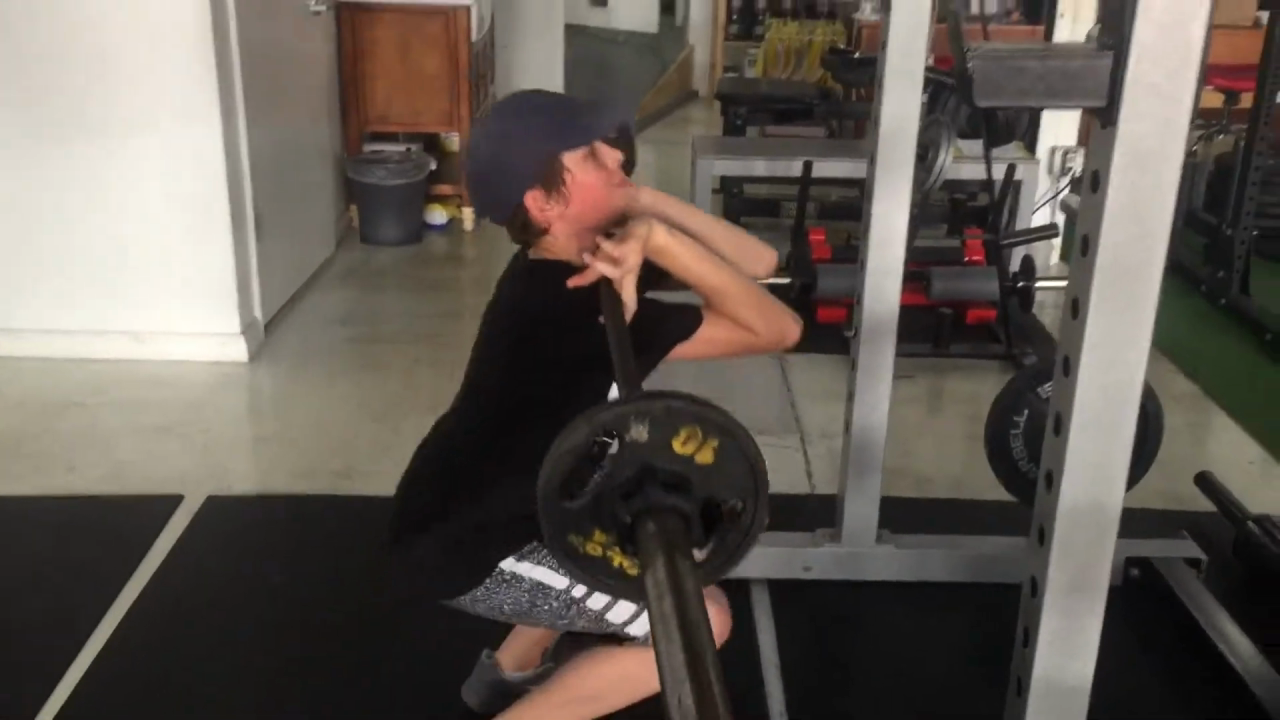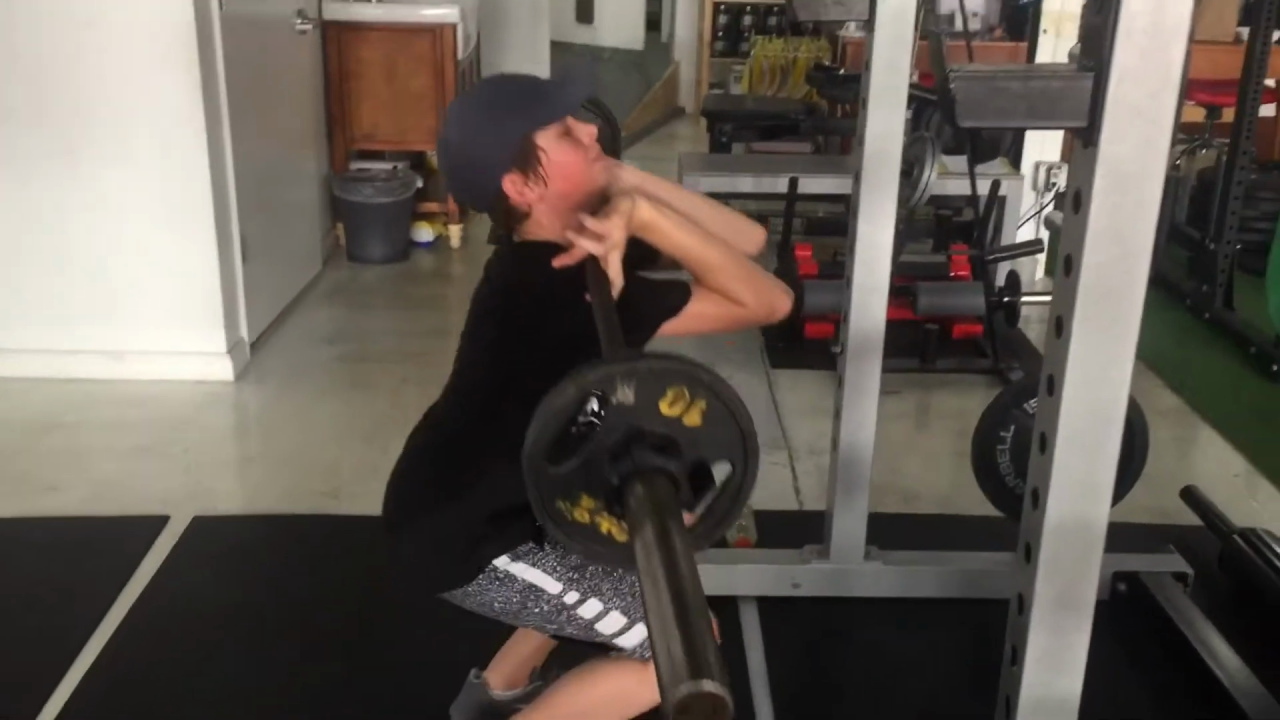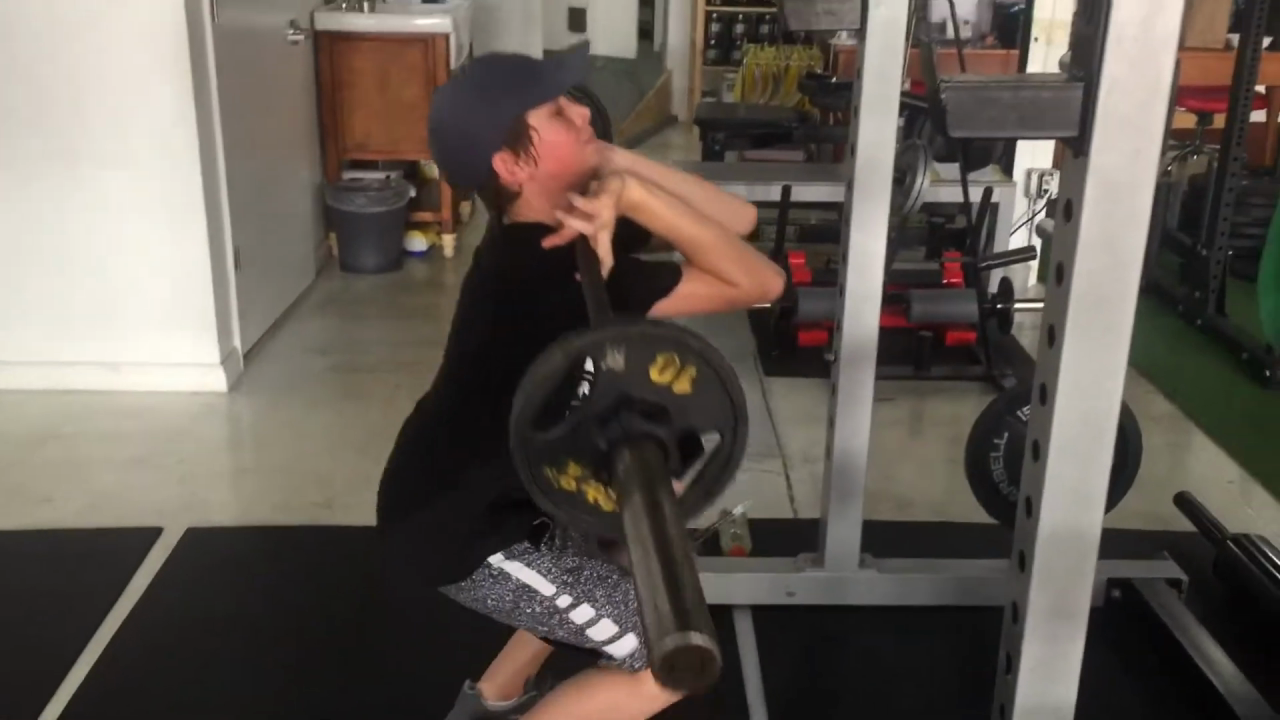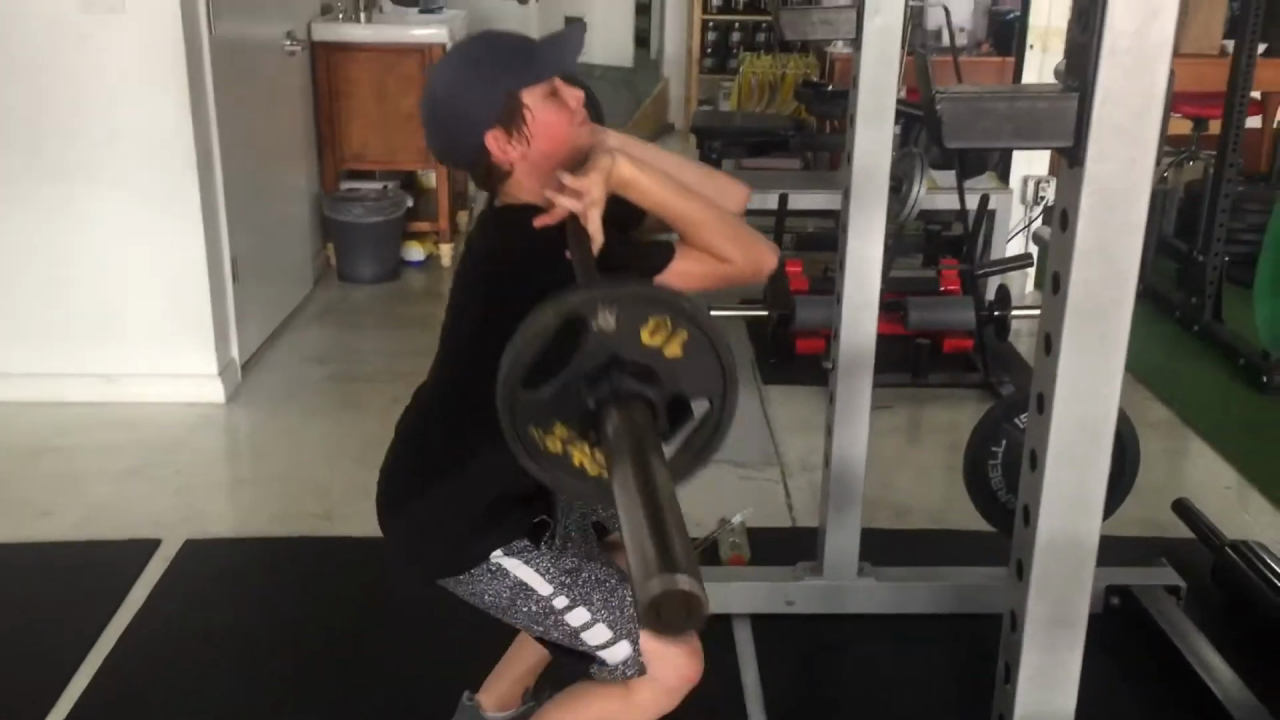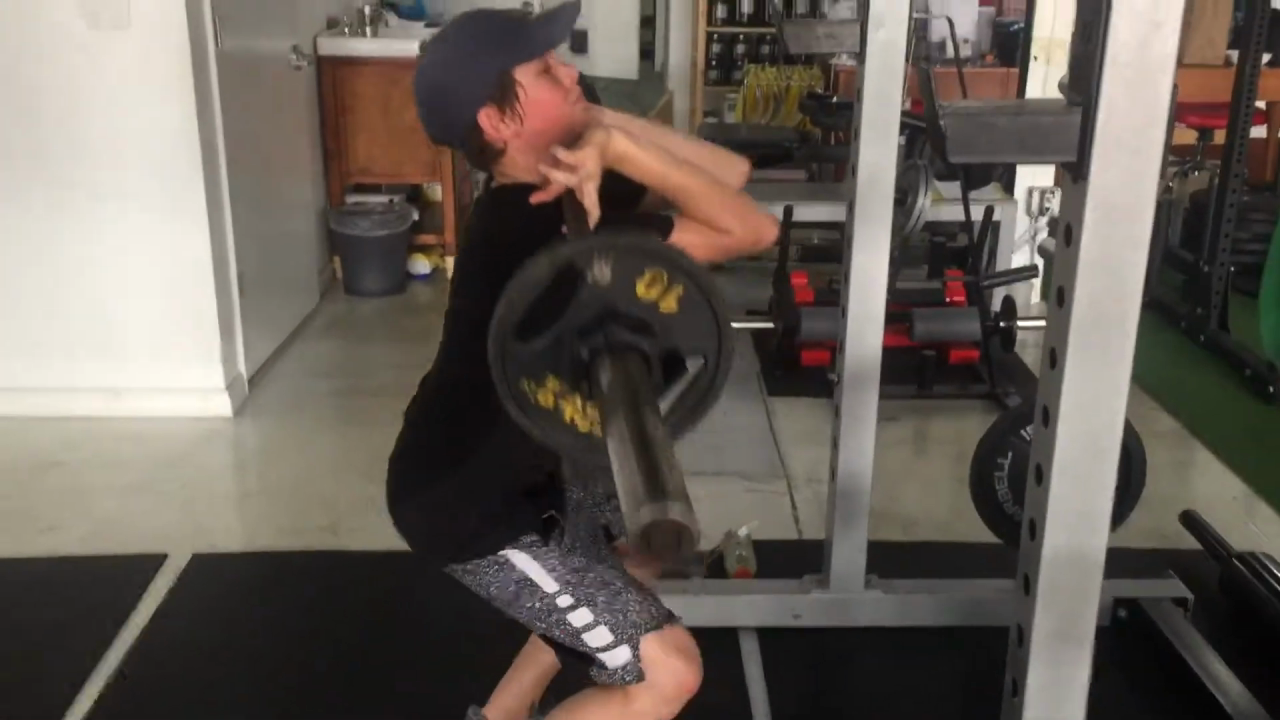
dt=0.1s
person 1, frame 1
left shoulder: (583, 259)
right shoulder: (568, 308)
left elbow: (757, 262)
right elbow: (775, 327)
left wrist: (643, 202)
right wrist: (657, 237)
left hip: (506, 496)
right hip: (466, 538)
right knee: (700, 623)
person 1, frame 2
left shoulder: (569, 245)
right shoulder: (554, 288)
left elbow: (746, 242)
right elbow: (766, 300)
left wrist: (627, 182)
right wrist: (642, 215)
left hip: (500, 491)
right hip: (460, 532)
person 1, frame 3
left shoulder: (557, 231)
right shoulder: (545, 270)
left elbow: (737, 219)
right elbow: (757, 281)
left wrist: (618, 163)
right wrist: (631, 194)
left hip: (497, 480)
right hip: (457, 521)
person 1, frame 4
left shoulder: (551, 216)
right shoulder: (536, 250)
left elbow: (729, 200)
right elbow: (752, 259)
left wrist: (611, 147)
right wrist: (621, 171)
left hip: (498, 473)
right hip: (457, 513)
right knee: (669, 663)
person 1, frame 5
left shoulder: (554, 186)
right shoulder: (537, 226)
left elbow: (732, 174)
right elbow: (751, 228)
left wrist: (610, 130)
right wrist: (618, 149)
left hip: (509, 459)
right hip: (469, 496)
